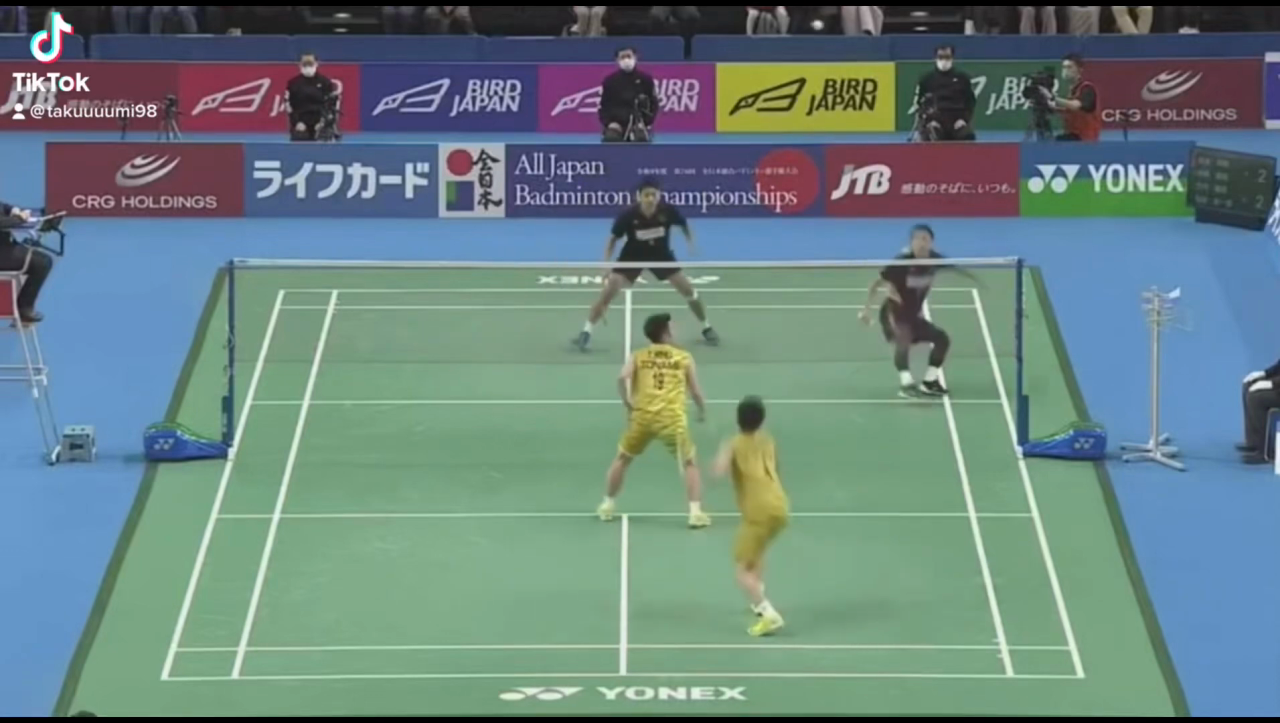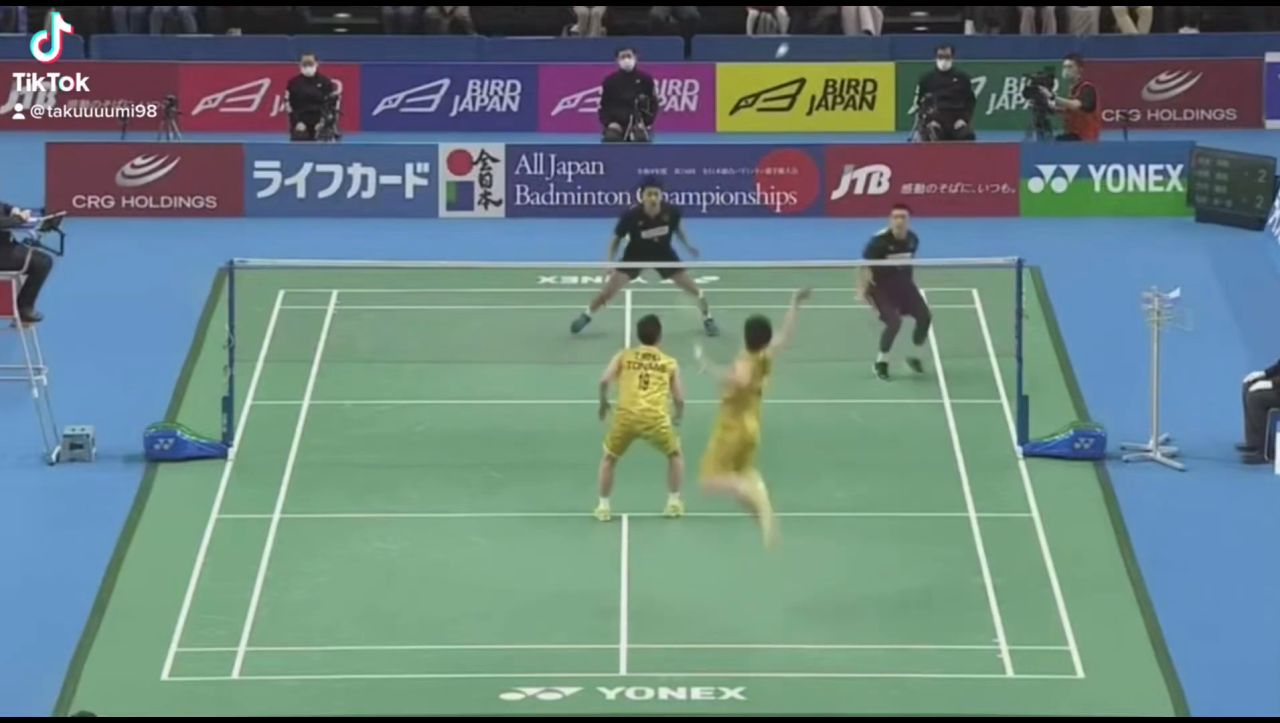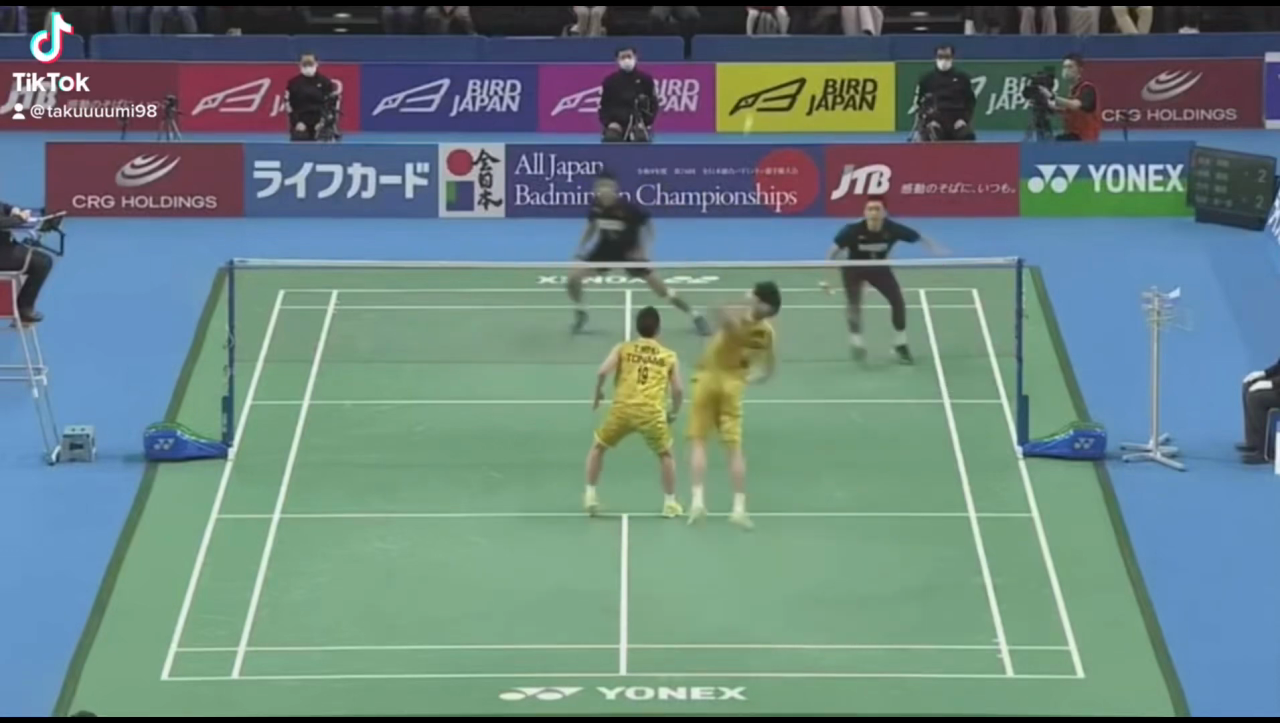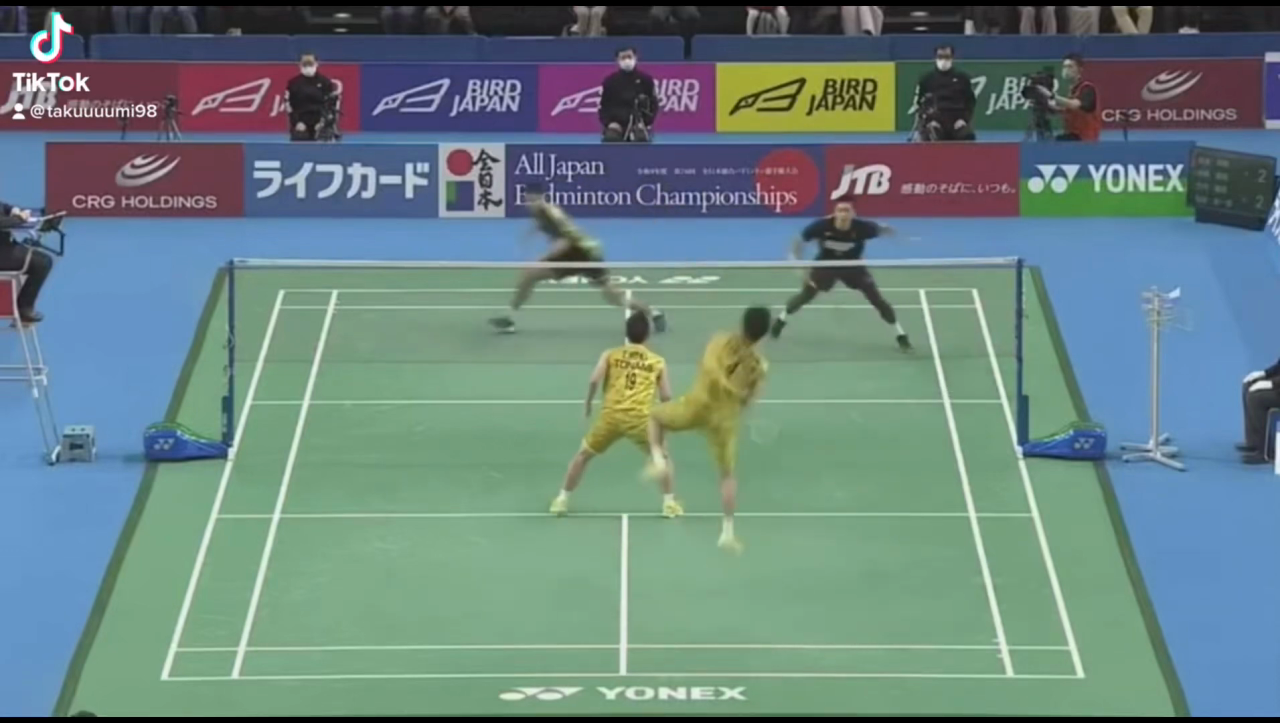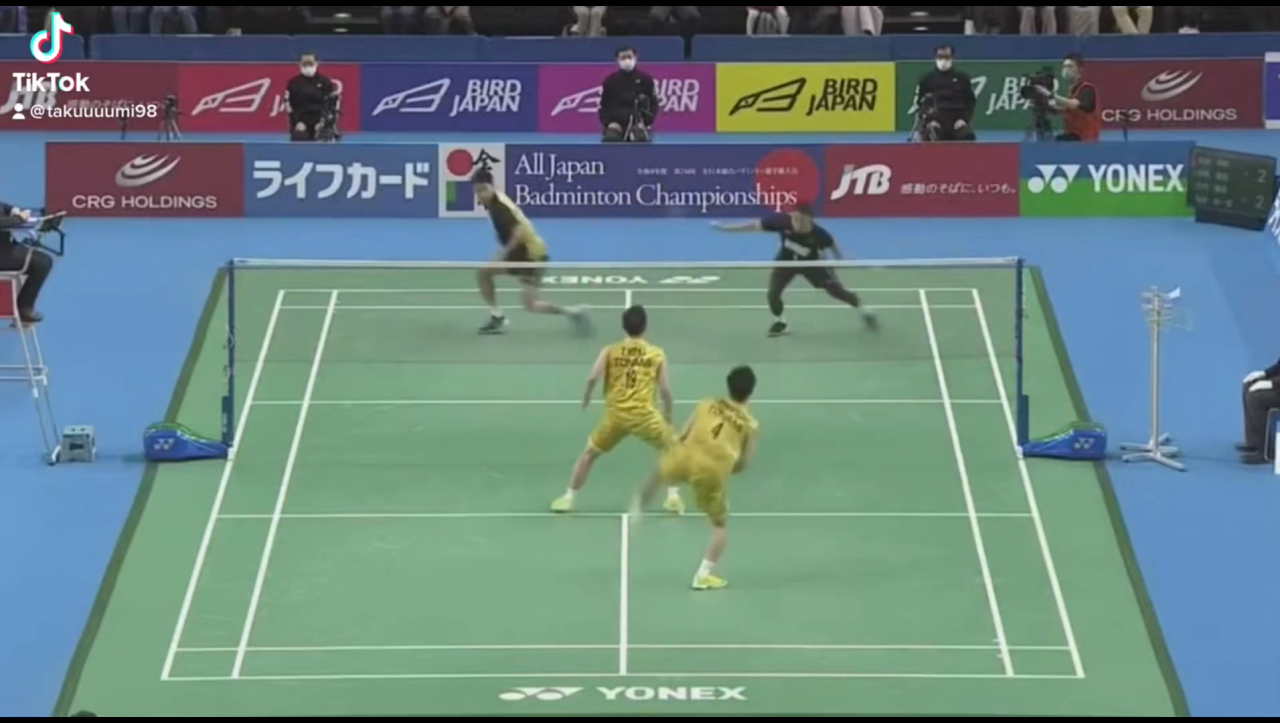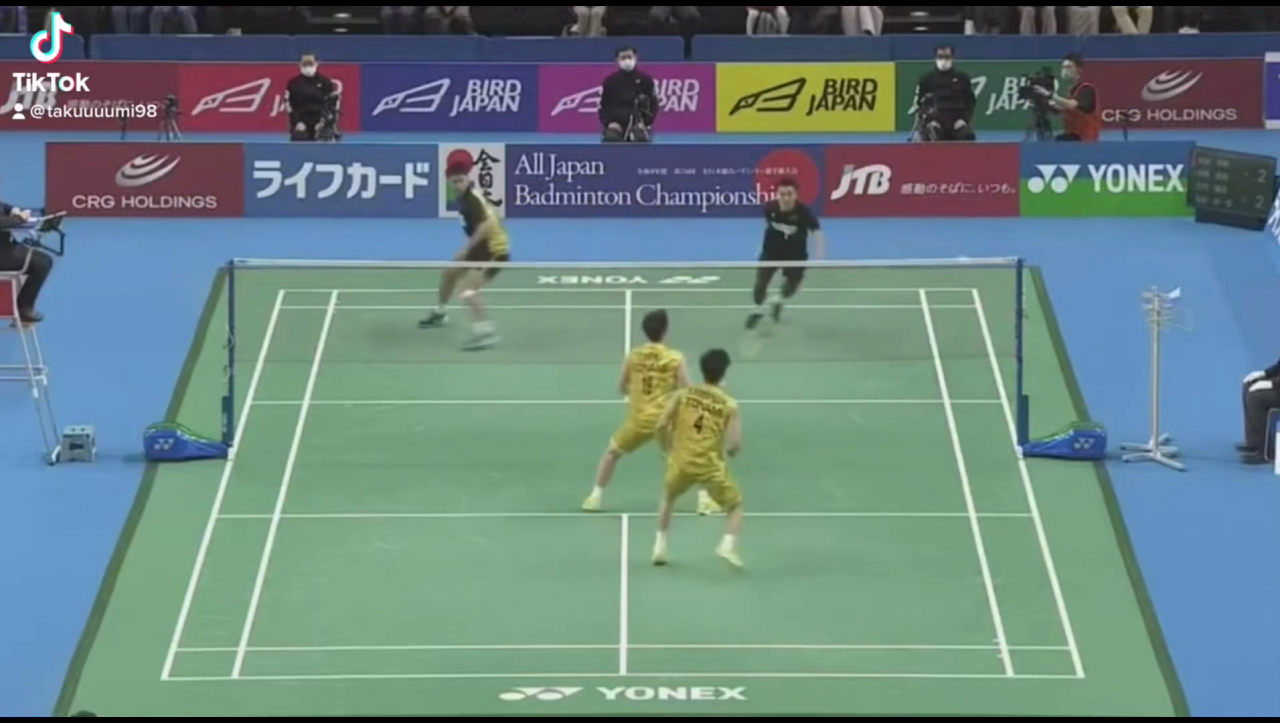
dt=0.2s
person 1, frame 1
left shoulder: (733, 446)
right shoulder: (768, 444)
left elbow: (720, 472)
left hip: (760, 513)
right hip: (780, 510)
left knee: (743, 570)
right knee: (754, 553)
left ankle: (770, 615)
right ankle: (761, 603)
person 1, frame 2
left shoulder: (744, 363)
right shoulder: (767, 356)
left elbow: (740, 381)
right elbow: (785, 332)
left wrist: (712, 369)
right wrist: (795, 302)
left hip: (733, 430)
right hip: (749, 430)
left knee: (711, 481)
right knee: (746, 477)
left ankle: (763, 510)
person 1, frame 3
left shoulder: (739, 326)
right shoulder: (767, 336)
left elbow: (727, 313)
right elbow: (771, 369)
right wrist: (760, 376)
left hip: (709, 385)
right hip: (732, 389)
left knee: (698, 443)
right knee: (735, 451)
left ankle: (698, 501)
right ankle: (739, 509)
person 1, frame 4
left shoulder: (722, 341)
right shoulder: (760, 365)
left elbow: (705, 366)
right elbow: (746, 400)
left hip: (699, 404)
right hip: (723, 417)
left knee: (655, 418)
right knee: (727, 476)
left ankle: (659, 461)
right ankle: (728, 534)
person 1, frame 5
left shoulder: (709, 406)
right shoulder: (751, 424)
left elbow: (684, 436)
right elbow: (744, 464)
left hip: (686, 460)
right hip: (712, 474)
left knee: (659, 472)
right knee: (720, 527)
left ankle: (638, 508)
right ankle: (704, 575)
person 1, frame 6
left shoulder: (684, 394)
right shoulder: (729, 404)
left elbow: (661, 426)
right elbow: (734, 445)
left wrist: (667, 444)
right wrist: (728, 451)
left hip: (680, 461)
right hip: (711, 465)
left knee: (669, 498)
right knee: (735, 508)
left ankle: (660, 547)
right ankle: (727, 545)
person 2, frame 1
left shoulder: (637, 357)
right shoulder: (684, 358)
left elbow: (622, 378)
right elbow: (697, 393)
left wrist: (628, 404)
right wrist: (702, 412)
left hip: (643, 417)
right hip: (673, 420)
left knee: (622, 459)
right knee: (690, 465)
left ankle: (607, 506)
right ankle: (696, 512)
person 2, frame 2
left shoulder: (623, 357)
right shoulder: (670, 362)
left elbow: (604, 381)
right elbow: (679, 398)
left wrist: (603, 402)
right wrist: (678, 418)
left hip: (626, 417)
right hip: (656, 419)
left knee: (609, 460)
right knee: (675, 455)
left ankle: (603, 507)
right ankle: (673, 502)
person 2, frame 3
left shoulder: (623, 349)
right shoulder: (669, 355)
left elbow: (603, 372)
right elbow: (678, 390)
left wrist: (598, 392)
right wrist: (675, 411)
left hip: (623, 411)
right hip: (652, 413)
left knee: (597, 449)
right knee: (665, 455)
left ankle: (591, 496)
right ankle: (670, 503)
person 2, frame 4
left shoulder: (610, 355)
right shoulder: (657, 361)
left elbow: (594, 381)
right elbow: (666, 396)
left wrist: (588, 402)
left hip: (611, 417)
right hip: (640, 419)
left knee: (583, 455)
right knee: (662, 457)
left ankle: (562, 500)
right ankle: (669, 503)
person 2, frame 5
left shoulder: (610, 351)
right shoulder: (657, 354)
left elbow: (592, 379)
right elbow: (665, 390)
left wrist: (586, 397)
right wrist: (668, 412)
left hip: (615, 416)
right hip: (645, 416)
left knee: (590, 454)
right knee: (673, 449)
left ankle: (569, 498)
right ankle: (673, 498)
person 2, frame 6
left shoulder: (632, 356)
right shoulder: (674, 358)
left elbow: (623, 388)
right elbow: (686, 388)
left hip: (638, 419)
left knee: (612, 454)
left ankle: (595, 497)
right ankle: (704, 499)
person 3, frame 1
left shoulder: (669, 211)
right shoulder: (627, 216)
left elbow: (684, 225)
right elbow: (613, 240)
left wrist: (691, 243)
right wrist: (606, 264)
left hip: (661, 255)
right hip: (633, 256)
left knee: (688, 291)
right knee: (609, 291)
left ankle: (707, 328)
right ankle: (586, 333)
person 3, frame 2
left shoulder: (671, 210)
right shoulder: (631, 215)
right elbow: (616, 239)
left wrist: (687, 244)
right wrist: (610, 264)
left hip: (662, 253)
right hip: (635, 254)
left knee: (692, 288)
right knee: (609, 289)
left ankle: (708, 319)
right ankle: (587, 315)
person 3, frame 3
left shoulder: (627, 206)
right shoulder: (595, 206)
left elbow: (648, 225)
left wrist: (644, 250)
right wrist: (581, 247)
left hip: (634, 251)
right hip: (607, 248)
left knee: (660, 289)
right knee: (573, 279)
left ankle: (695, 317)
right ankle: (581, 312)
person 3, frame 4
left shoulder: (550, 215)
right shoulder: (542, 212)
left elbow: (564, 243)
left wrist: (541, 260)
left hip: (586, 254)
right hip: (570, 255)
left knee: (615, 299)
right knee: (528, 277)
left ankle: (654, 315)
right ankle: (510, 319)
person 3, frame 5
left shoulder: (498, 206)
right shoulder: (493, 201)
left elbow: (520, 230)
left wrist: (503, 253)
left hip: (531, 254)
right hip: (521, 252)
left knee: (532, 307)
right knee: (484, 273)
left ankle: (575, 313)
right ankle: (498, 318)
person 3, frame 6
left shoulder: (471, 199)
right shoulder: (470, 193)
left elbow: (484, 227)
right elbow: (490, 216)
left wrist: (467, 249)
left hip: (495, 251)
right hip: (484, 249)
left knee: (467, 288)
right knee: (448, 275)
left ankle: (487, 332)
right ankle: (439, 314)
person 4, frame 1
left shoulder: (936, 260)
right shoulder: (901, 262)
left elbow: (956, 268)
right elbow: (877, 283)
right wrist: (866, 309)
left hip: (914, 314)
right hip: (895, 311)
left knee: (942, 339)
right knee: (903, 342)
left ankle: (929, 381)
right ankle: (907, 385)
person 4, frame 2
left shoulder: (913, 239)
right shoulder: (880, 241)
right elbow: (863, 266)
right wrist: (861, 291)
left hip: (904, 285)
right hip: (881, 287)
left knee: (925, 317)
right knee: (894, 321)
left ankle: (914, 358)
right ankle: (881, 362)
person 4, frame 3
left shoulder: (894, 229)
right shoulder: (853, 230)
left elbow: (920, 237)
right elbow: (834, 251)
left wrist: (936, 248)
left hip: (878, 268)
right hip: (854, 268)
left knee: (898, 303)
right knee: (854, 303)
left ankle: (901, 344)
right ankle: (857, 343)
person 4, frame 4
left shoulder: (862, 227)
right shoulder: (821, 225)
left elbow: (881, 229)
right elbow: (800, 240)
right wrist: (794, 256)
left hip: (852, 265)
right hip: (826, 263)
left knee: (876, 299)
right knee: (806, 295)
left ankle: (900, 334)
right ankle: (782, 319)
person 4, frame 5
left shoulder: (819, 234)
right shoulder: (781, 222)
left elbow: (832, 246)
right elbow: (756, 225)
left wrist: (839, 260)
right wrist: (727, 227)
left hip: (811, 264)
right hip: (786, 261)
left knee: (838, 292)
right knee: (773, 293)
left ankle: (864, 312)
right ankle: (780, 322)
person 4, frame 6
left shoulder: (805, 212)
right shoulder: (770, 207)
left elbow: (818, 235)
left wrist: (820, 253)
right wrist: (770, 238)
left hip: (796, 253)
right hip: (773, 250)
left knee: (792, 286)
right knee: (761, 282)
left ankle: (777, 303)
right ankle: (757, 312)
